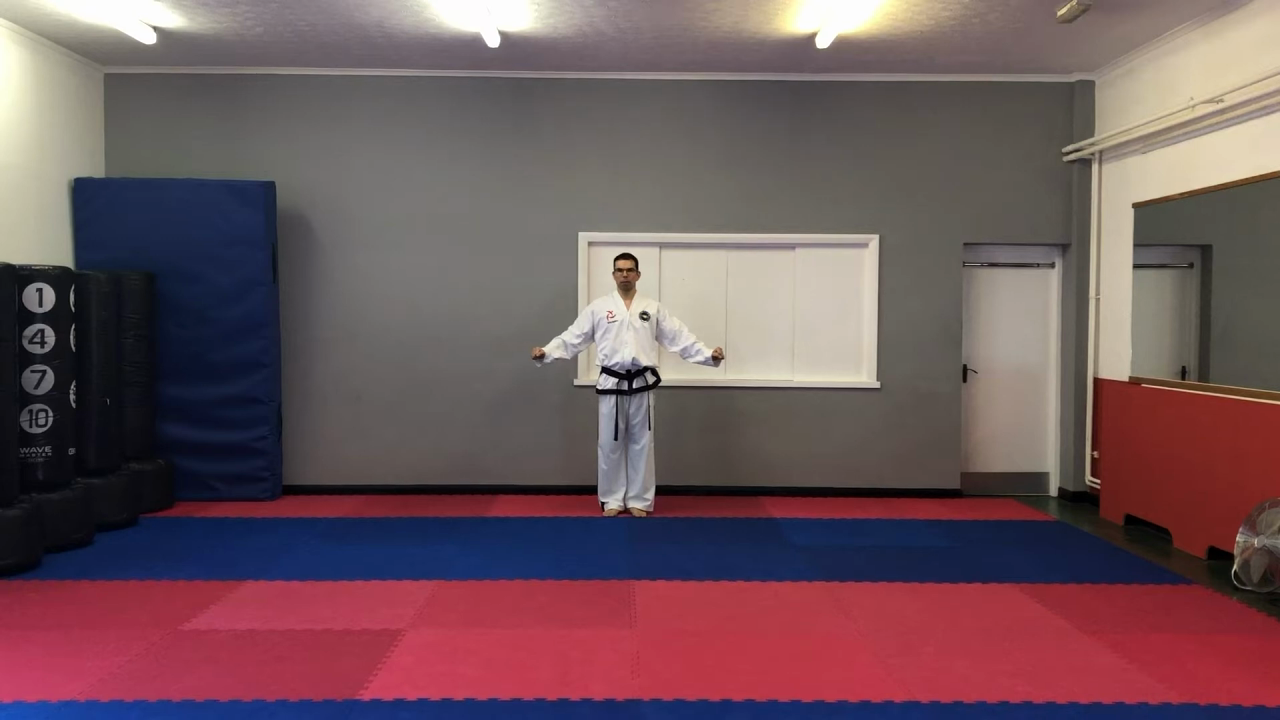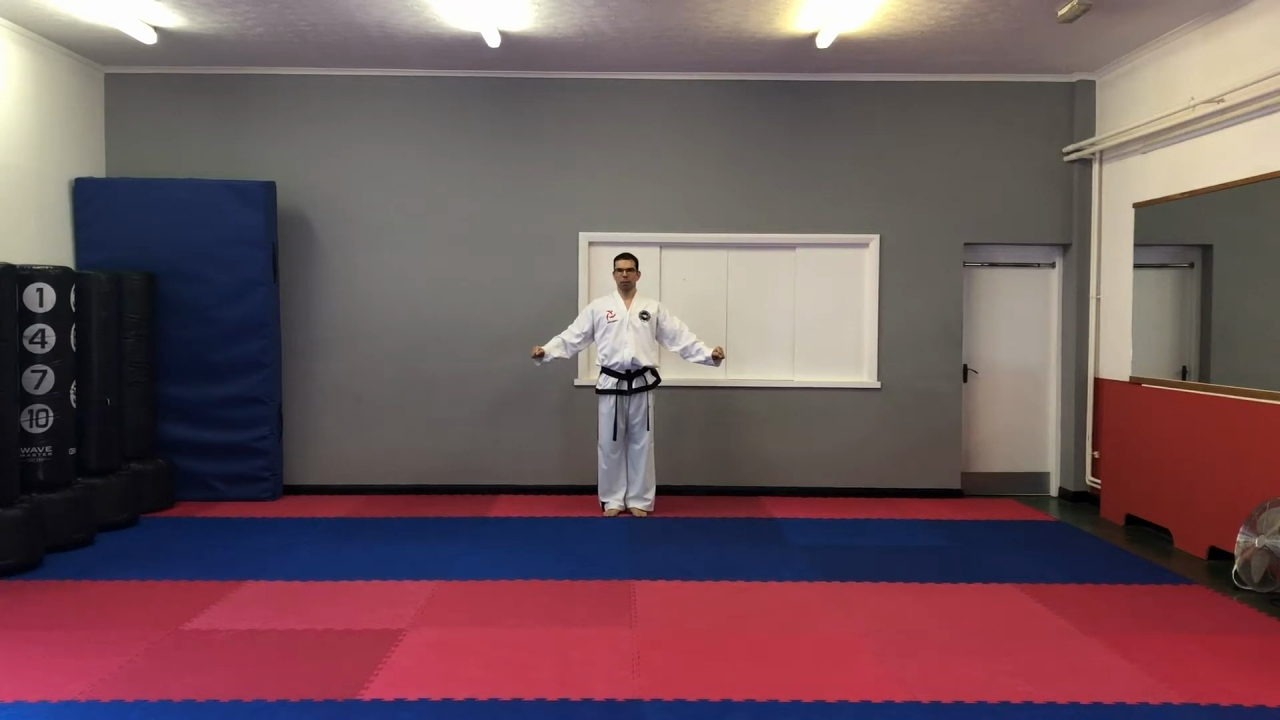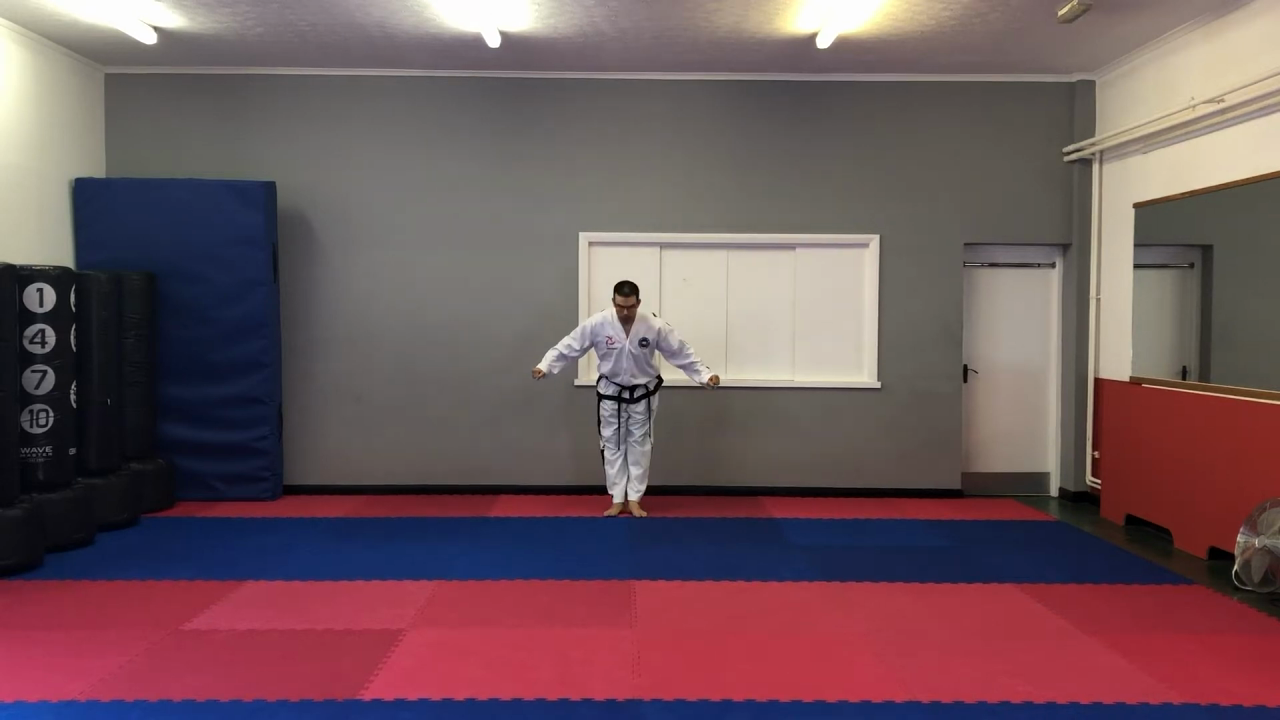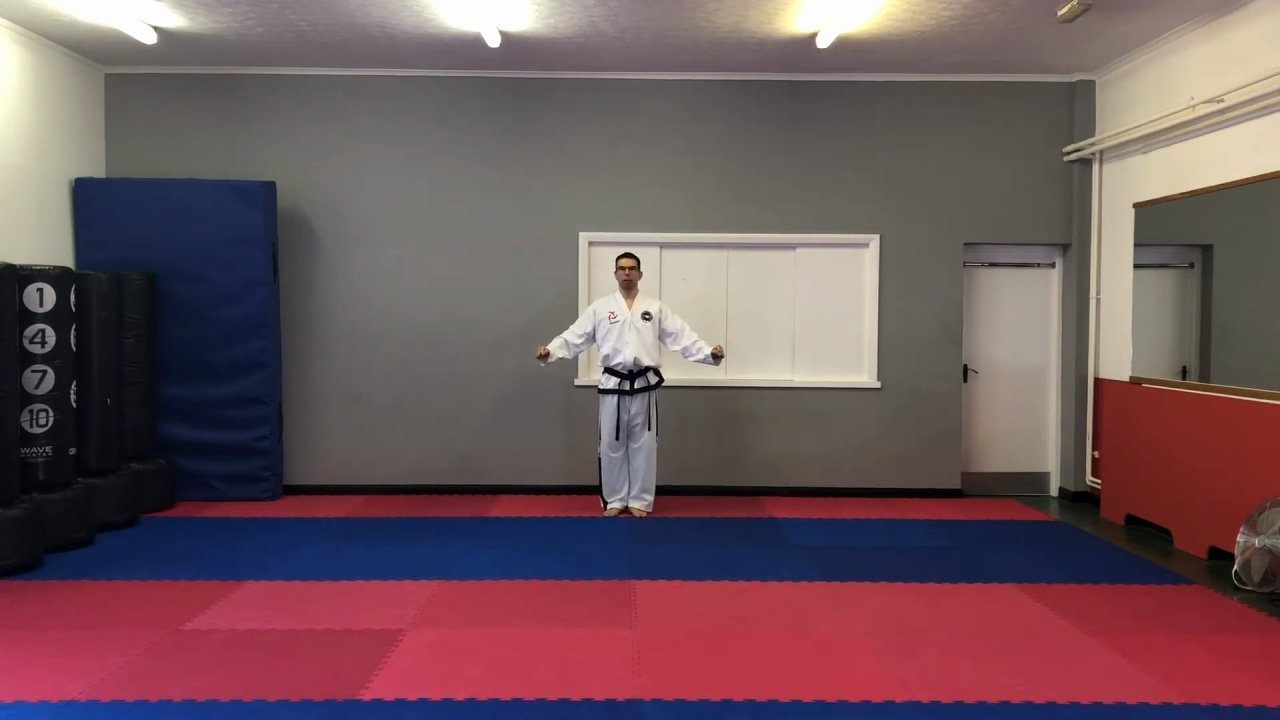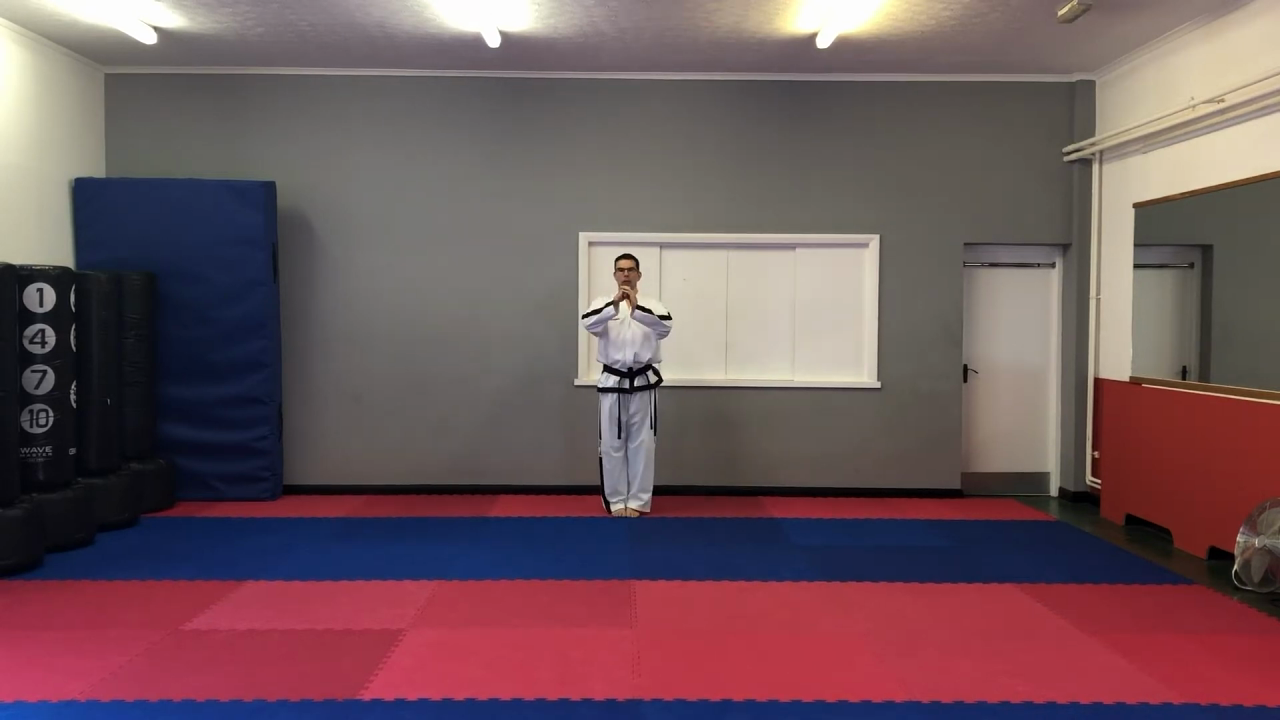
dt=1s
person 1, frame 1
left shoulder: (653, 308)
right shoulder: (598, 307)
left elbow: (679, 338)
right elbow: (573, 337)
left wrist: (708, 354)
right wrist: (546, 352)
left hip: (641, 383)
right hip: (611, 384)
left knee: (641, 443)
right knee: (610, 443)
left ankle: (639, 500)
right ankle: (612, 500)
person 1, frame 2
left shoulder: (653, 308)
right shoulder: (598, 307)
left elbow: (680, 338)
right elbow: (572, 337)
left wrist: (709, 353)
right wrist: (546, 351)
left hip: (642, 384)
right hip: (611, 384)
left knee: (641, 444)
right knee: (610, 444)
left ankle: (639, 500)
right ankle: (613, 500)
person 1, frame 3
left shoulder: (654, 326)
right shoulder: (597, 323)
left elbow: (682, 353)
right elbow: (568, 347)
left wrist: (705, 375)
right wrist: (544, 366)
left hip: (643, 392)
right hip: (611, 391)
left knee: (639, 445)
right knee: (613, 445)
left ankle: (634, 499)
right ankle: (617, 499)
person 1, frame 4
left shoulder: (655, 307)
right shoulder: (600, 307)
left elbow: (681, 336)
right elbow: (575, 336)
left wrist: (709, 353)
right wrist: (550, 351)
left hip: (644, 384)
right hip: (613, 384)
left knee: (643, 445)
right knee: (612, 445)
left ankle: (639, 500)
right ankle: (614, 500)
person 1, frame 5
left shoulder: (651, 304)
right shoulder: (602, 303)
left elbow: (664, 327)
right elbow: (589, 324)
left wrist: (636, 307)
right wrist: (614, 304)
left hip: (643, 382)
right hip: (612, 382)
left knee: (642, 444)
right knee: (612, 444)
left ankle: (637, 501)
right ankle: (617, 500)
